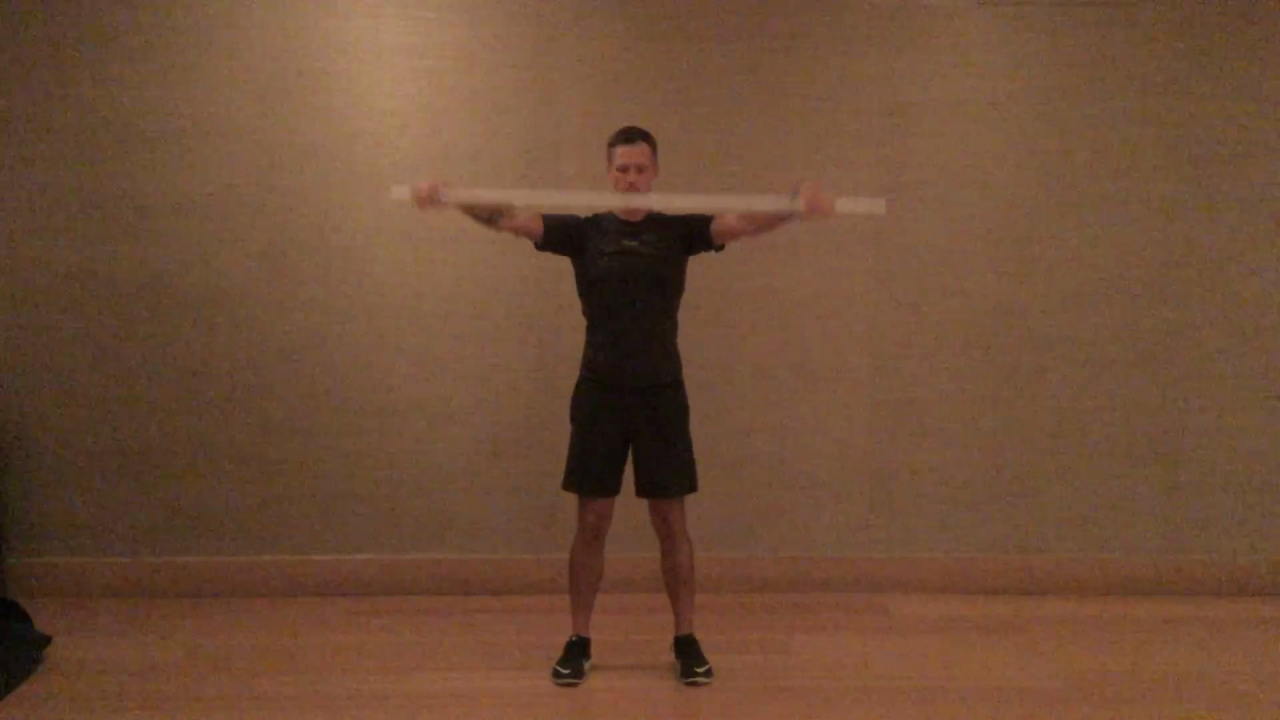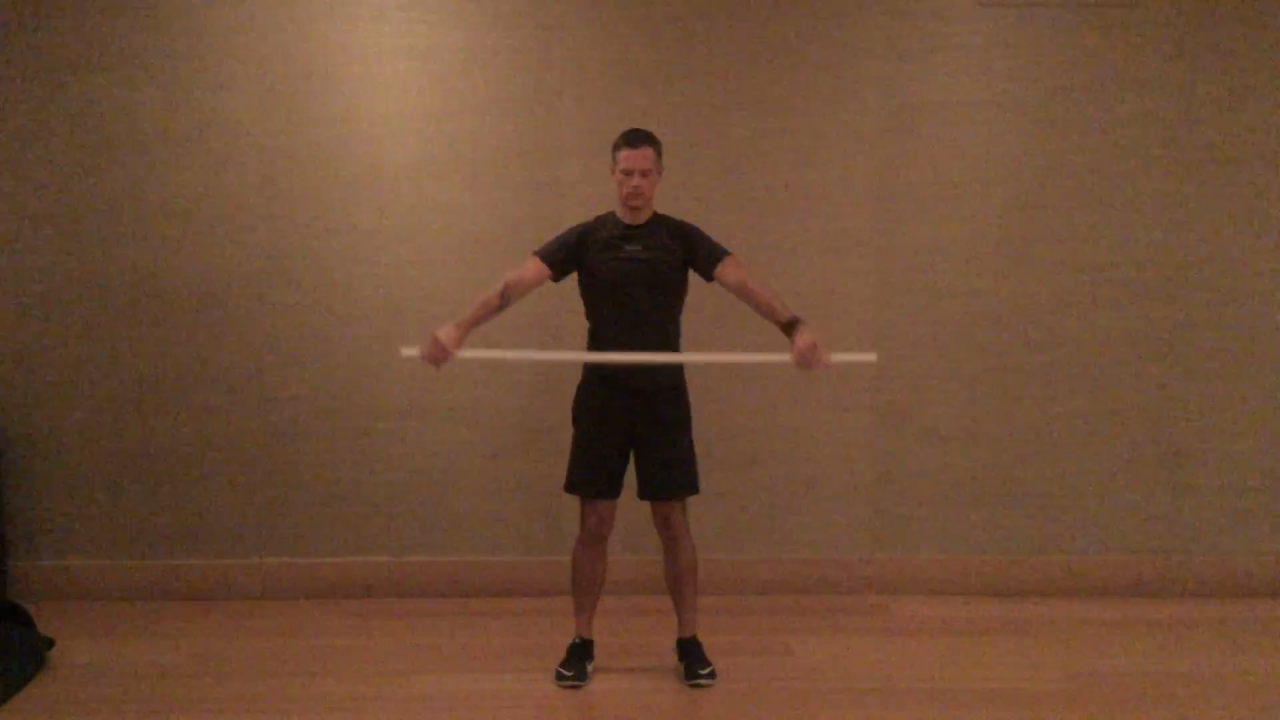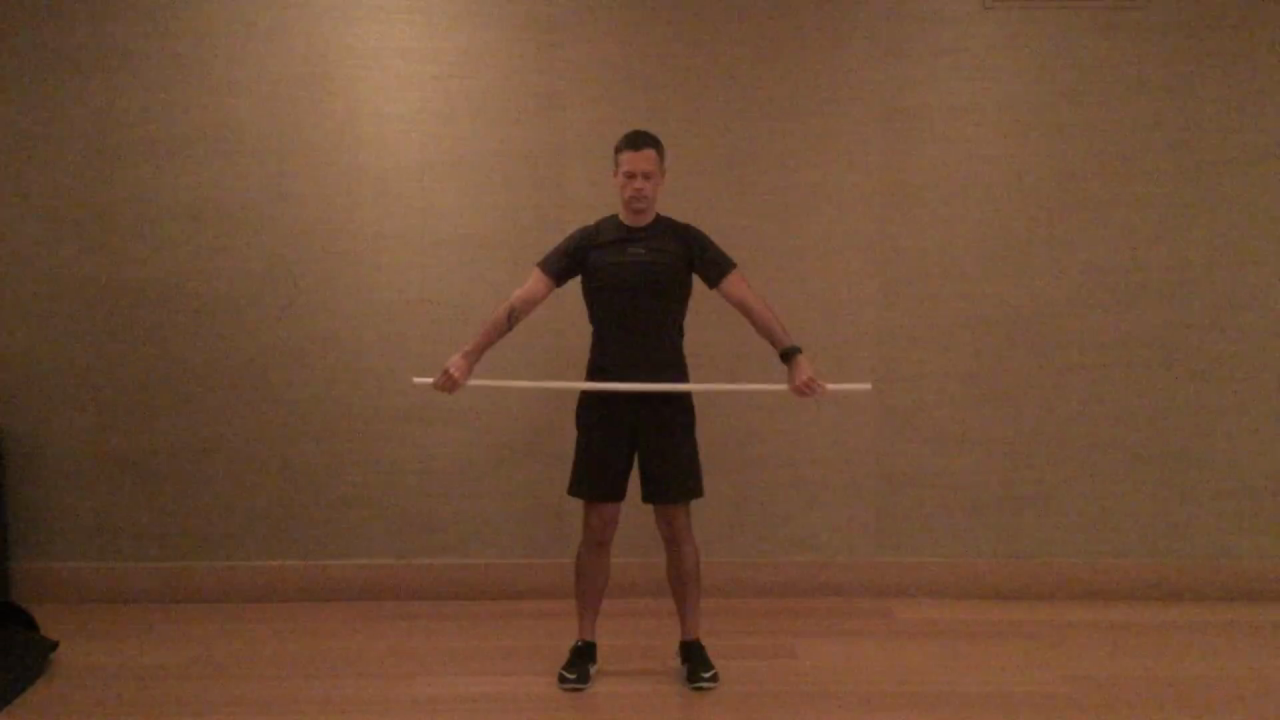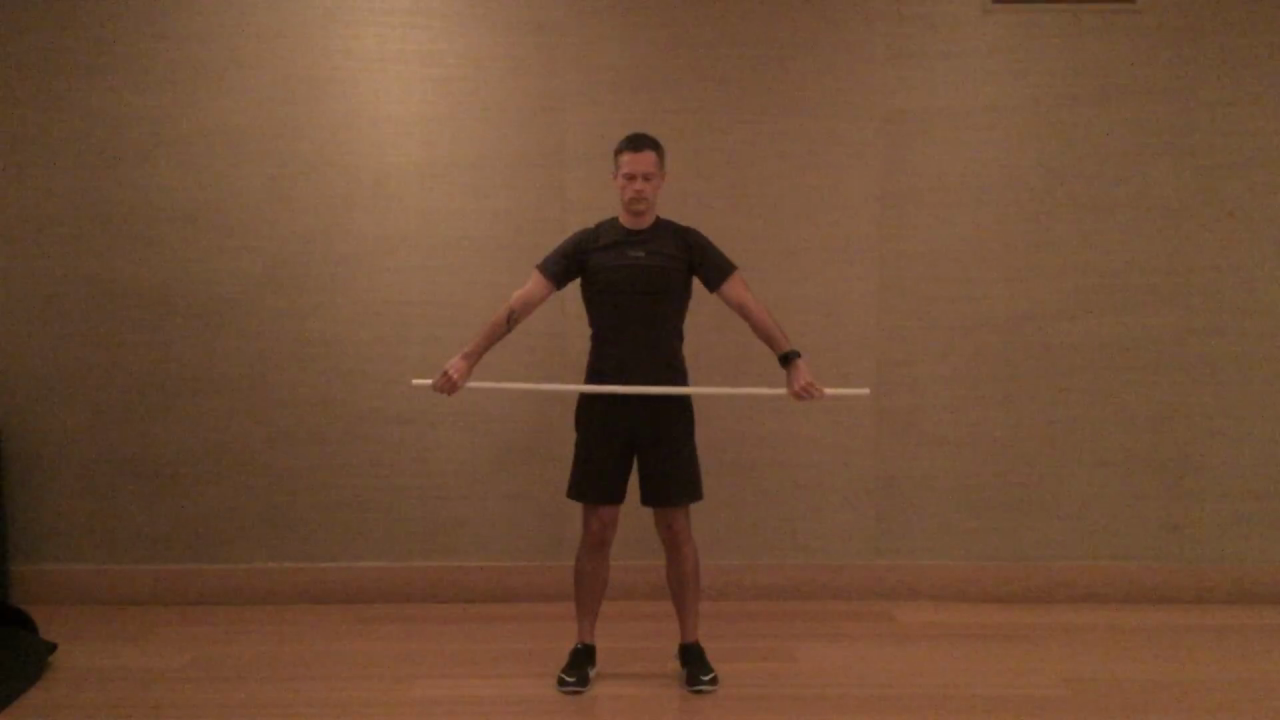
dt=0.3s
person 1, frame 1
left shoulder: (679, 231)
right shoulder: (581, 231)
left elbow: (743, 222)
right elbow: (510, 217)
left wrist: (796, 206)
right wrist: (450, 196)
left hip: (662, 393)
right hip: (599, 393)
left knee: (671, 523)
right knee: (591, 522)
left ankle: (686, 640)
right ankle: (579, 641)
person 1, frame 2
left shoulder: (682, 237)
right shoulder: (585, 237)
left elbow: (739, 279)
right elbow: (522, 278)
left wrist: (794, 327)
right wrist: (460, 326)
left hip: (664, 395)
right hip: (601, 395)
left knee: (673, 523)
right knee: (593, 525)
left ankle: (688, 642)
right ankle: (582, 643)
person 1, frame 3
left shoulder: (686, 240)
right shoulder: (588, 240)
left elbow: (745, 297)
right elbow: (525, 296)
left wrist: (792, 356)
right wrist: (469, 355)
left hip: (668, 400)
right hip: (604, 400)
left knee: (677, 527)
right knee: (597, 528)
left ankle: (692, 645)
right ankle: (585, 646)
person 1, frame 4
left shoulder: (686, 242)
right shoulder: (587, 243)
left elbow: (744, 300)
right elbow: (525, 298)
left wrist: (792, 360)
right wrist: (469, 356)
left hip: (668, 403)
right hip: (603, 403)
left knee: (676, 530)
right knee: (596, 531)
left ankle: (691, 648)
right ankle: (584, 649)
